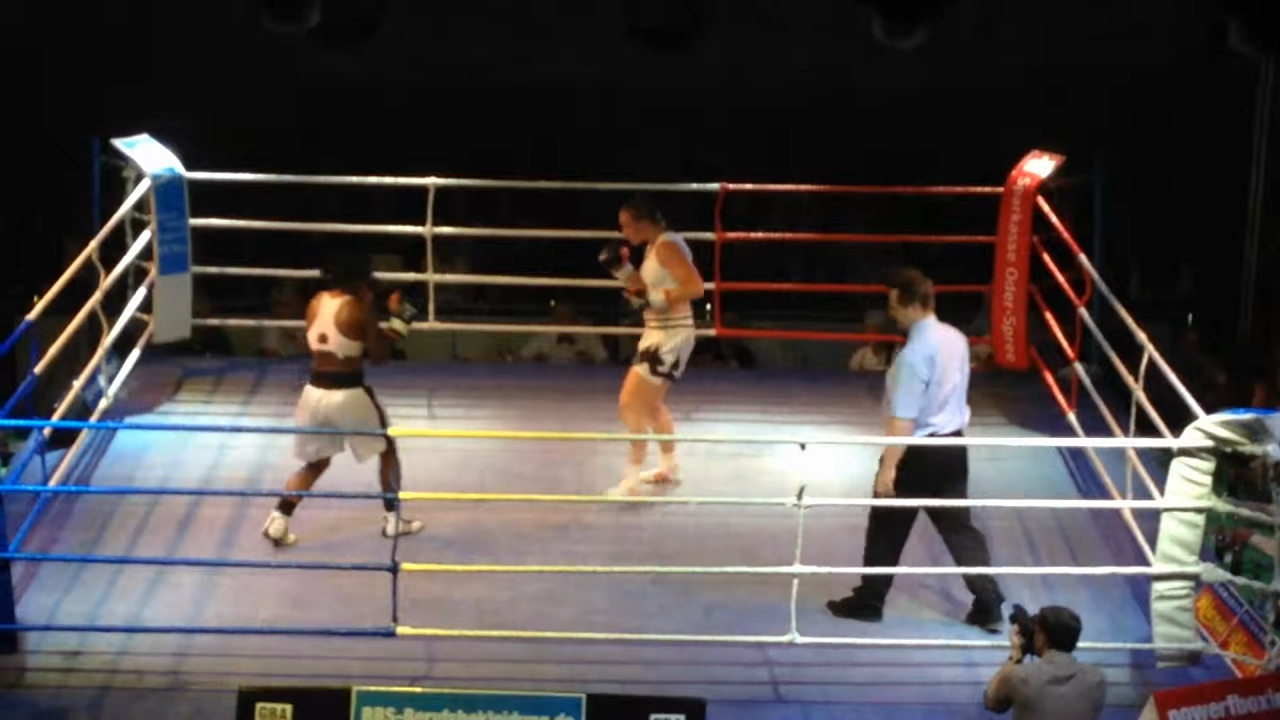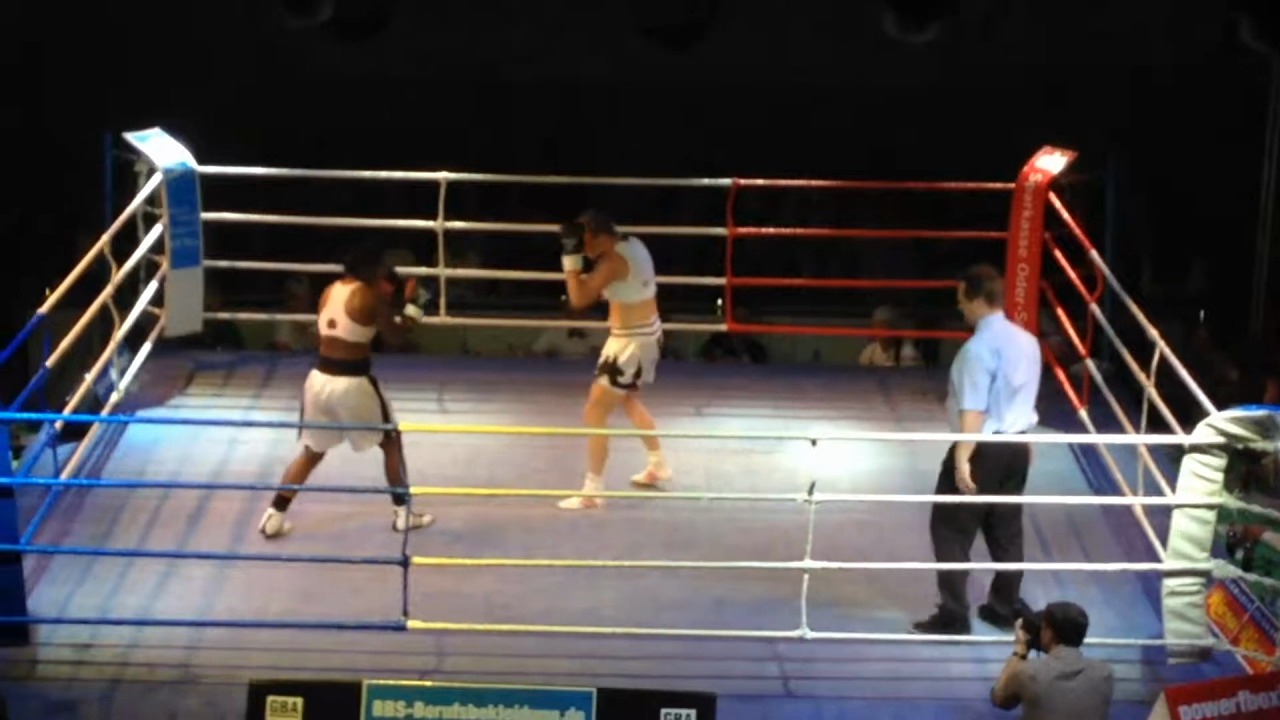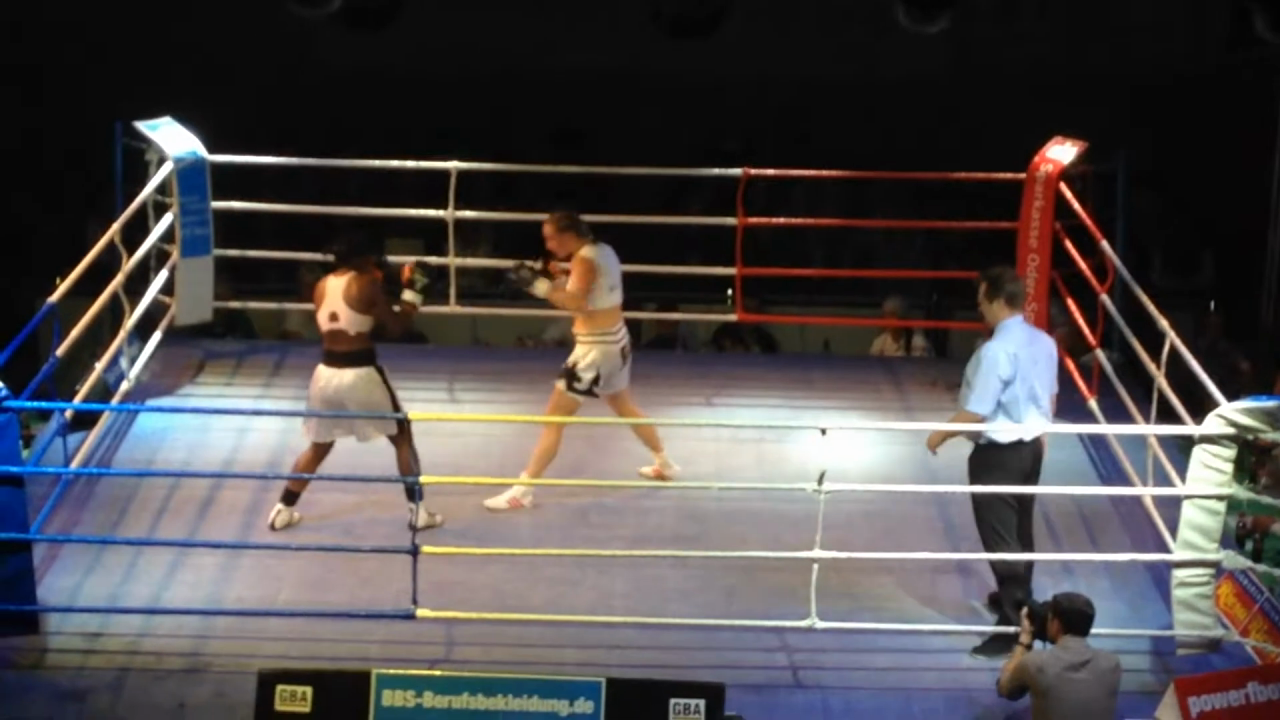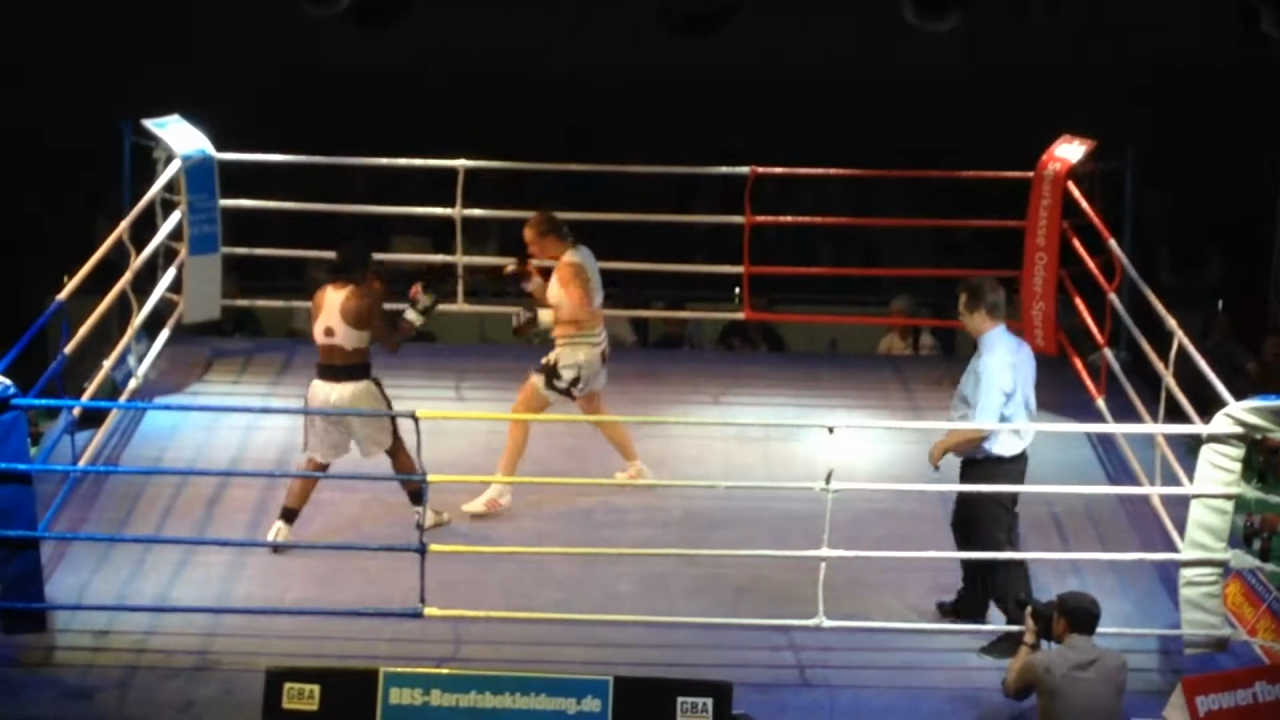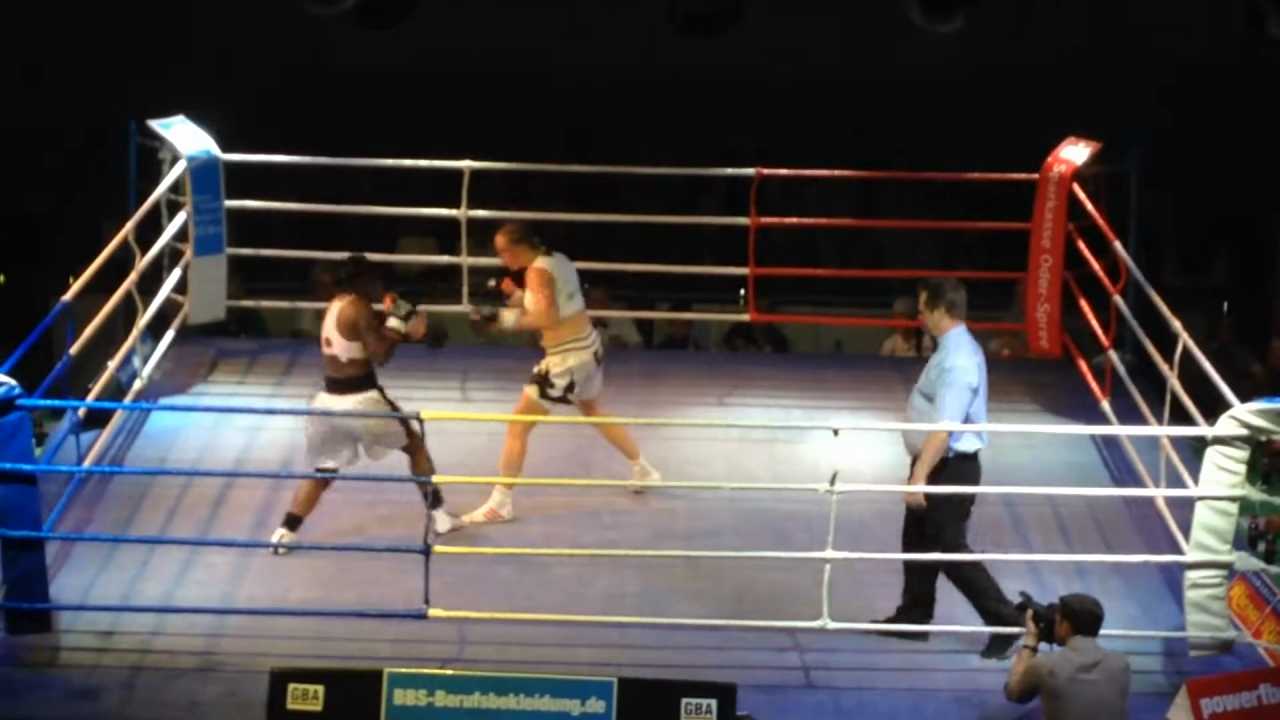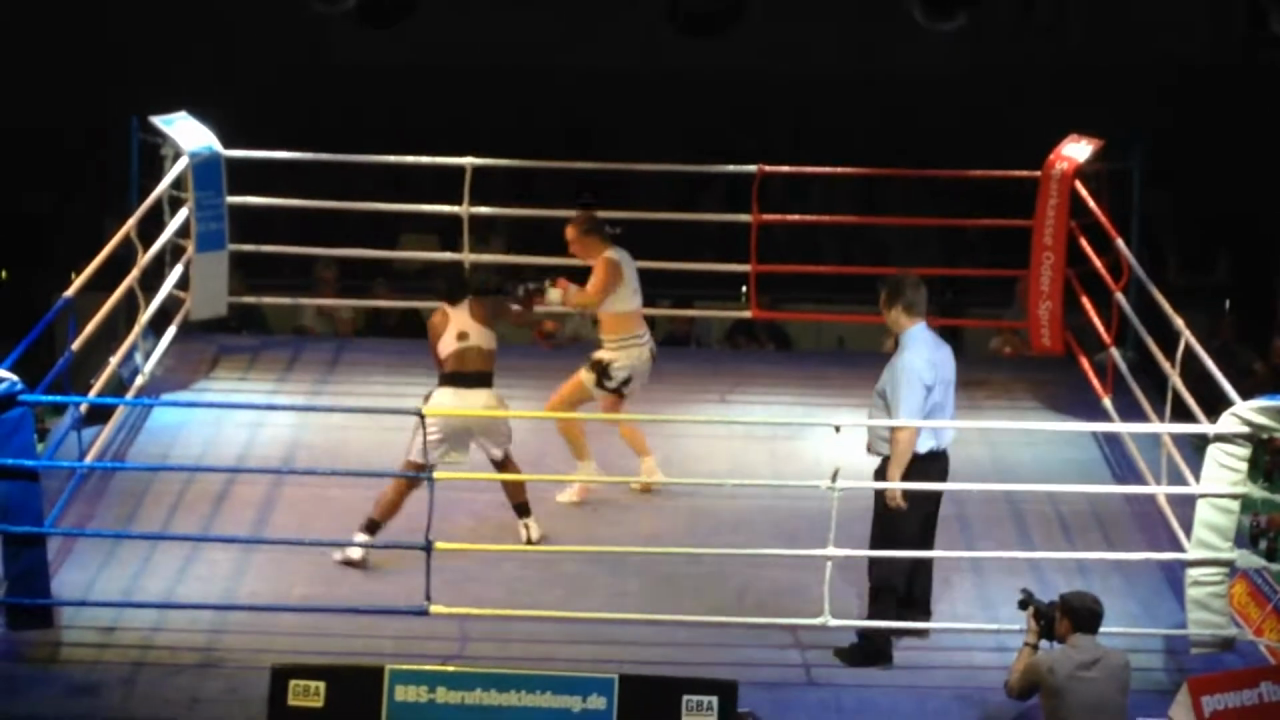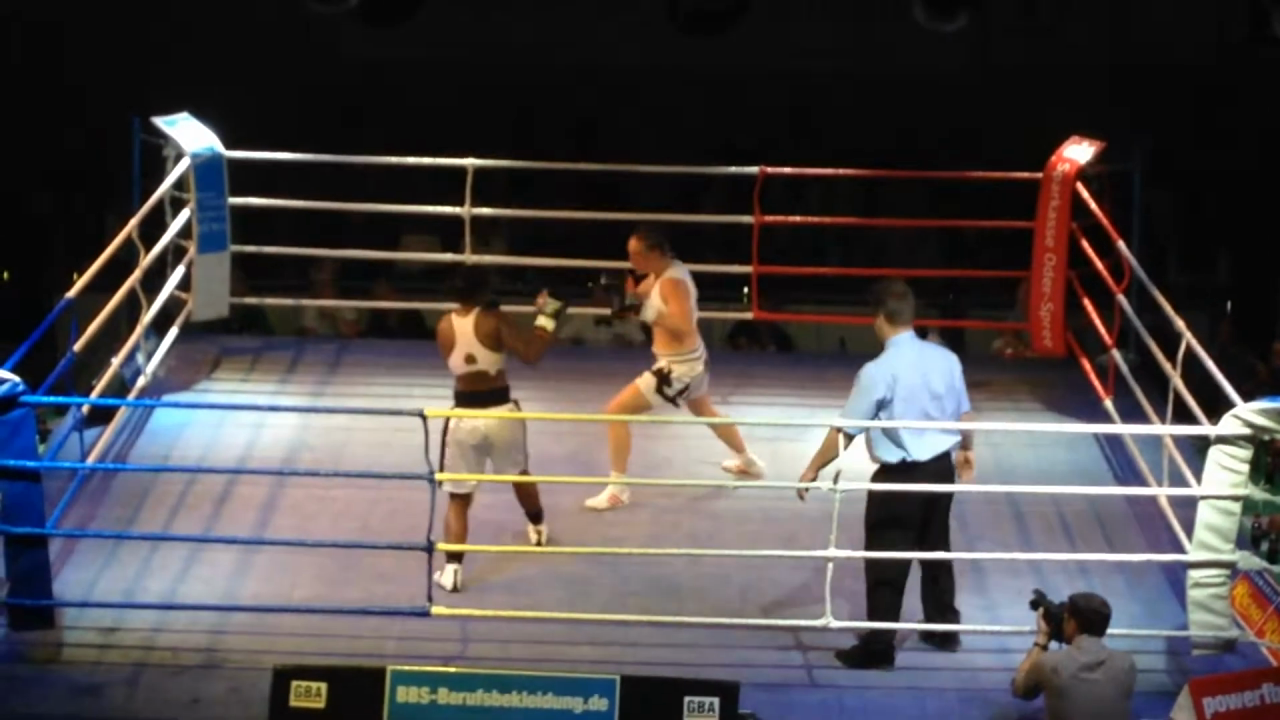
dt=0.4s
person 1, frame 1
left shoulder: (915, 353)
right shoulder: (957, 339)
left elbow: (904, 418)
left wrist: (888, 466)
left hip: (920, 451)
right hip: (953, 444)
left knee: (887, 526)
right knee: (959, 524)
left ankle: (868, 600)
right ankle: (988, 603)
person 1, frame 2
left shoulder: (979, 346)
right shoulder: (1027, 340)
left elbow: (973, 410)
left wrist: (961, 459)
left hip: (985, 449)
right hip: (1017, 445)
left knee: (951, 529)
right knee: (1006, 530)
left ankle: (953, 615)
right ankle: (1004, 606)
person 1, frame 3
left shoulder: (996, 351)
right shoulder: (1045, 343)
left elbow: (975, 412)
right elbow: (1050, 397)
left wrist: (940, 435)
left hip: (998, 455)
right hip: (1031, 448)
left knee: (1000, 538)
right knee: (1020, 530)
left ankle: (1014, 625)
right ankle: (1017, 600)
person 1, frame 4
left shoulder: (991, 362)
right shoulder: (1018, 348)
left elbow: (979, 428)
left wrist: (943, 445)
left hip: (992, 466)
right hip: (1007, 457)
left knee: (999, 546)
right knee: (967, 530)
left ankle: (1022, 630)
right ankle: (971, 602)
person 1, frame 5
left shoulder: (956, 361)
right shoulder: (956, 348)
left elbow: (943, 429)
left wrist: (918, 477)
right wrist: (921, 472)
left hip: (949, 469)
right hip: (940, 465)
left knee: (951, 550)
right knee: (917, 541)
left ankle: (1006, 620)
right ankle: (913, 617)
person 1, frame 6
left shoulder: (910, 359)
right shoulder: (938, 347)
left elbow: (907, 428)
left wrist: (893, 479)
right wrist: (878, 430)
left hip: (912, 466)
right hip: (934, 459)
left knee: (889, 553)
right knee: (917, 544)
left ankle: (876, 643)
right ankle: (915, 615)
person 1, frame 7
left shoulder: (878, 371)
right shoulder: (946, 358)
left elbow: (843, 431)
right elbow: (963, 414)
left wrist: (811, 470)
right wrist: (966, 450)
left hip: (899, 477)
right hip: (941, 467)
left knee: (886, 562)
right knee: (936, 550)
left ankle: (879, 646)
right ankle: (945, 628)
person 2, frame 1
left shoulder: (316, 302)
right shoulder: (360, 308)
right elbow: (380, 355)
right wrist: (398, 319)
left hip: (315, 392)
right hip: (349, 395)
left knee: (315, 463)
right knee: (387, 451)
left ankle: (279, 521)
right ankle: (393, 520)
person 2, frame 2
left shoulder: (330, 291)
right shoulder: (371, 296)
right elbow: (396, 337)
right wrist: (413, 304)
left hip: (320, 379)
right hip: (353, 383)
left knee: (312, 453)
right knee: (391, 443)
left ankle: (274, 517)
right ankle: (403, 513)
person 2, frame 3
left shoulder: (322, 285)
right shoulder: (367, 284)
right elbow: (397, 327)
right wrist: (412, 290)
left hip: (327, 373)
right hip: (361, 374)
left knee: (319, 446)
right knee: (402, 438)
left ankle: (283, 511)
right ankle: (417, 511)
person 2, frame 4
left shoulder: (320, 296)
right shoulder: (365, 298)
right elbow: (392, 344)
right wrist: (418, 310)
left hip: (322, 386)
right hip: (357, 387)
left knee: (316, 463)
right knee: (395, 448)
left ankle: (281, 527)
right ankle: (423, 513)
person 2, frame 5
left shoulder: (337, 305)
right shoulder: (360, 308)
right elbow: (381, 356)
left wrist: (405, 329)
right wrist: (398, 320)
left hip: (329, 401)
right hip: (362, 400)
left knee: (322, 474)
right knee: (415, 446)
left ankle: (285, 533)
right ankle: (437, 516)
person 2, frame 6
left shoulder: (436, 320)
right shoulder: (485, 306)
right elbow: (519, 317)
right wrist: (540, 324)
left hip: (446, 398)
right hip: (484, 399)
left knee: (408, 475)
right knee: (503, 460)
left ankle: (361, 542)
right ankle: (529, 526)
person 2, frame 7
left shoulder: (444, 326)
right shoulder: (495, 320)
right elbow: (530, 356)
right wrist: (547, 319)
left hip: (464, 417)
right hip: (501, 411)
left knee: (459, 498)
right knee: (518, 472)
left ankle: (451, 570)
right ankle: (538, 530)
person 3, frame 1
left shoulder: (668, 247)
right shoulder: (654, 246)
left elbow: (695, 287)
right elbow: (645, 289)
left wrist: (653, 300)
right wrist: (621, 268)
left hip: (670, 335)
right hip: (658, 332)
left knee: (629, 403)
right knee: (651, 403)
left ankle: (634, 477)
right ankle: (669, 466)
person 3, frame 2
left shoulder: (615, 259)
right shoulder: (632, 245)
left elbow: (579, 299)
left wrist: (571, 257)
left hip: (630, 341)
right hip: (646, 335)
left knee: (594, 413)
right knee: (628, 401)
left ankle: (593, 490)
right ankle: (657, 466)
person 3, frame 3
left shoulder: (583, 260)
right shoulder: (602, 251)
left elbow: (576, 303)
left wrist: (536, 284)
right wrist: (552, 280)
left hip: (595, 349)
right hip: (616, 343)
left knee: (553, 419)
right knee: (624, 407)
left ankle: (521, 492)
right ankle: (664, 464)
person 3, frame 4
left shoulder: (569, 266)
right shoulder: (580, 253)
left elbow: (582, 312)
left wrist: (540, 317)
right wrist: (530, 280)
left hip: (575, 352)
right hip: (593, 347)
left knee: (519, 415)
right knee: (594, 410)
left ankle: (499, 493)
right ankle: (636, 468)
person 3, frame 5
left shoulder: (539, 272)
right shoulder: (557, 261)
left elbow: (548, 320)
left wrist: (503, 319)
right wrist: (513, 295)
left hip: (566, 359)
right hip: (588, 349)
left knee: (518, 427)
right knee: (594, 414)
left ankle: (500, 503)
right ankle: (643, 471)
person 3, frame 6
left shoulder: (608, 262)
right shoulder: (614, 259)
left elbow: (590, 303)
right elbow: (594, 298)
left wrist: (551, 295)
right wrist: (567, 288)
left hip: (622, 353)
right hip: (637, 348)
left knee: (557, 407)
right knee: (612, 411)
left ankle: (587, 474)
right ankle: (650, 470)
person 3, frame 7
left shoulder: (673, 281)
right shoulder: (660, 272)
left elbow: (683, 325)
right elbow: (639, 296)
left wrist: (645, 312)
right wrist: (625, 295)
left hip: (678, 366)
right hip: (692, 359)
left knee: (616, 413)
right knee: (704, 411)
left ankle: (618, 489)
right ankle: (747, 462)
